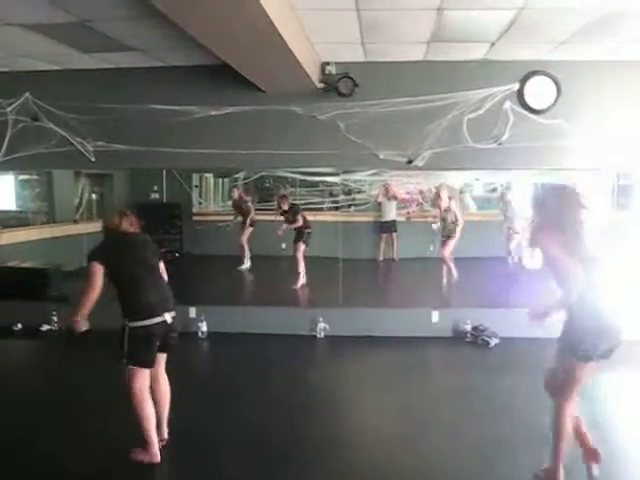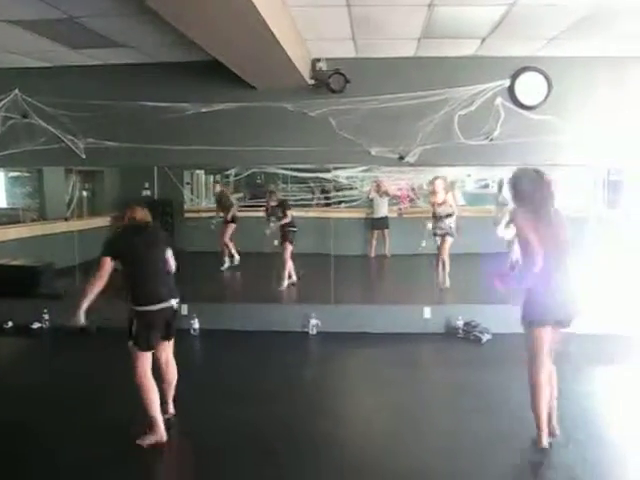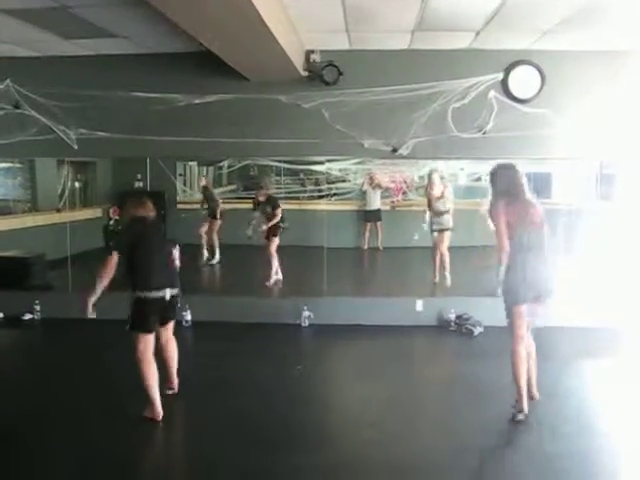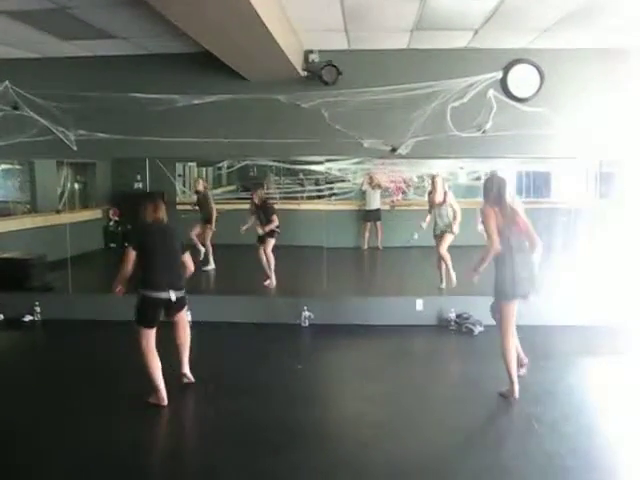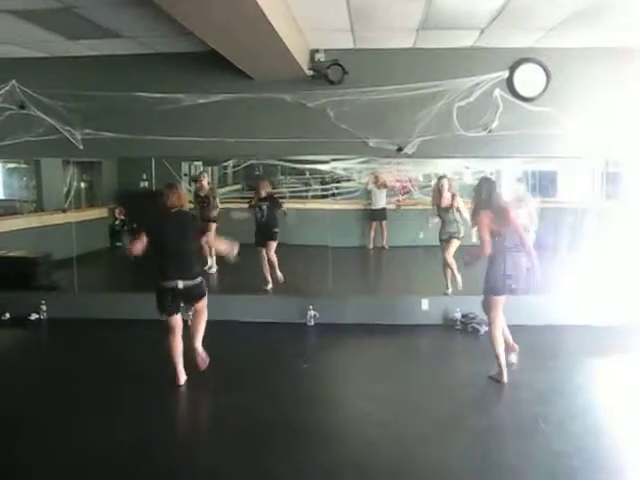
dt=0.4s
person 1, frame 1
left shoulder: (549, 239)
right shoulder: (573, 238)
left elbow: (574, 280)
right elbow: (577, 277)
left wrist: (548, 310)
left hip: (585, 325)
right hip: (601, 325)
left knee: (565, 400)
right knee: (556, 384)
right ankle: (588, 450)
person 1, frame 2
left shoulder: (523, 216)
right shoulder: (554, 215)
left elbow: (535, 261)
right elbow: (563, 253)
left wrist: (523, 284)
left hip: (543, 295)
right hip: (563, 293)
left knee: (537, 364)
right knee: (546, 360)
left ankle: (542, 434)
right ankle: (552, 423)
person 1, frame 3
left shoulder: (499, 206)
right shoulder: (532, 205)
left elbow: (504, 245)
right elbow: (540, 240)
left wrist: (500, 274)
left hip: (519, 274)
right hip: (540, 272)
left knee: (518, 338)
right knee: (525, 334)
left ankle: (523, 404)
right ankle: (532, 390)
person 1, frame 4
left shoulder: (489, 210)
right shoulder: (516, 211)
left elbow: (495, 245)
right elbow: (537, 245)
left wrist: (479, 266)
left hip: (508, 272)
right hip: (527, 272)
left knee: (506, 332)
right knee: (497, 313)
left ankle: (513, 387)
right ankle: (521, 356)
person 1, frame 5
left shoulder: (482, 215)
right shoulder: (508, 212)
left elbow: (486, 249)
right elbow: (525, 241)
left wrist: (471, 260)
right wrist: (533, 263)
left hip: (499, 269)
right hip: (518, 268)
left knee: (494, 322)
right knee: (489, 306)
left ankle: (502, 373)
right ankle: (510, 345)
person 2, frame 1
left shoulder: (101, 251)
right shoulder: (145, 241)
left elbow: (94, 288)
left wrist: (80, 316)
left hip: (141, 320)
right hip: (167, 312)
left knee: (139, 387)
right knee: (159, 372)
left ankle: (152, 450)
right ankle: (163, 429)
person 2, frame 2
left shoulder: (116, 240)
right shoulder: (157, 232)
left elbow: (100, 278)
left wrist: (82, 307)
left hip: (146, 305)
right hip: (171, 300)
left knee: (142, 369)
right knee: (166, 356)
left ankle: (158, 430)
right ankle: (169, 405)
person 2, frame 3
left shoulder: (128, 232)
right shoulder: (161, 228)
left elbow: (108, 272)
left wrist: (92, 298)
left hip: (147, 293)
right hip: (171, 289)
left knee: (144, 351)
right knee: (167, 335)
left ankle: (155, 408)
right ankle: (172, 381)
person 2, frame 4
left shoulder: (142, 232)
right shoulder: (172, 233)
left elbow: (127, 268)
right elbow: (189, 268)
left wrist: (119, 284)
left hip: (152, 291)
right hip: (176, 290)
left knee: (147, 345)
right knee: (182, 320)
left ankle: (161, 395)
right ankle: (185, 368)
person 2, frame 5
left shoulder: (158, 223)
right shoulder: (191, 219)
left elbow: (136, 249)
right elbow: (213, 243)
left wrist: (127, 243)
right wrist: (231, 248)
left hip: (167, 283)
right hip: (191, 278)
left knee: (175, 329)
right knee: (200, 308)
left ankle: (180, 375)
right ankle: (197, 344)
